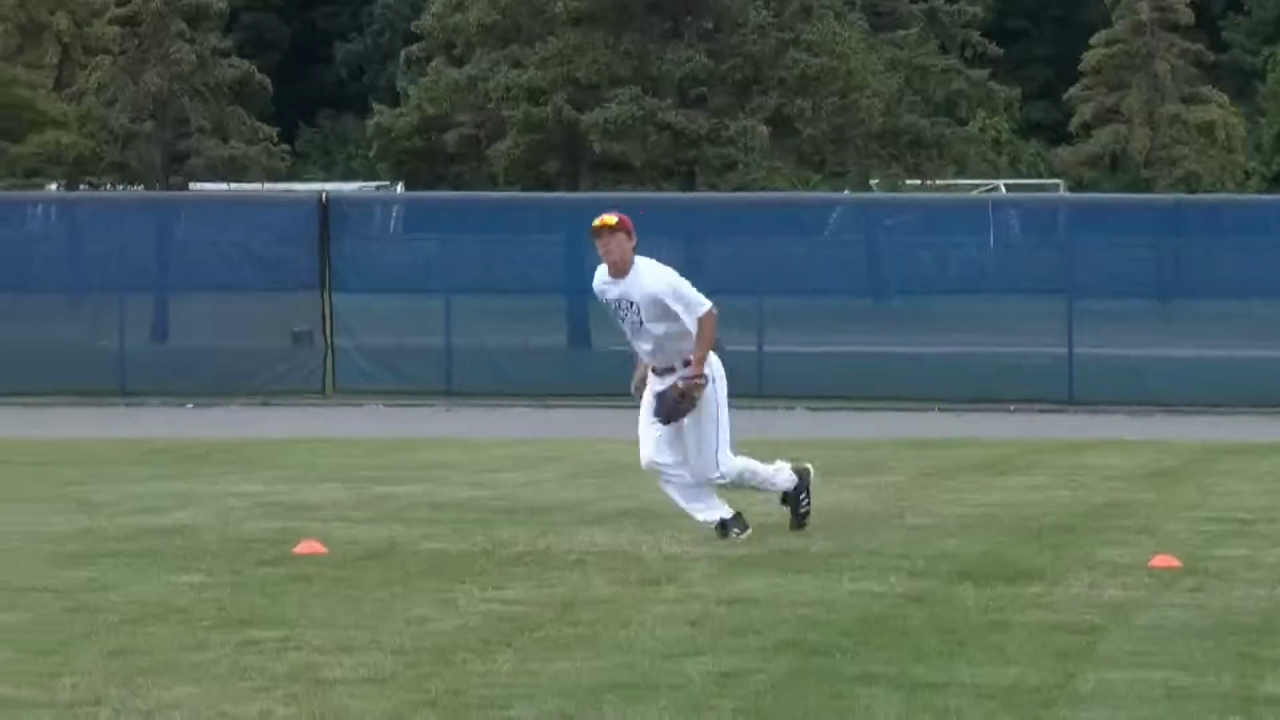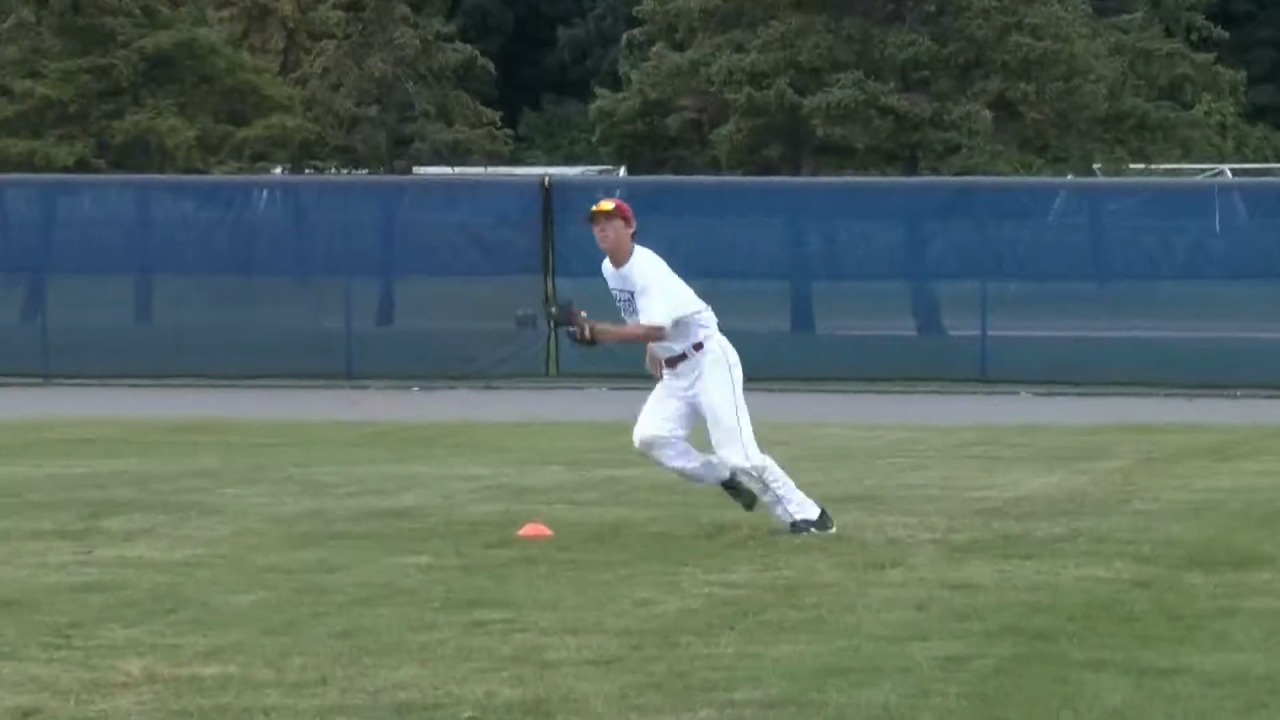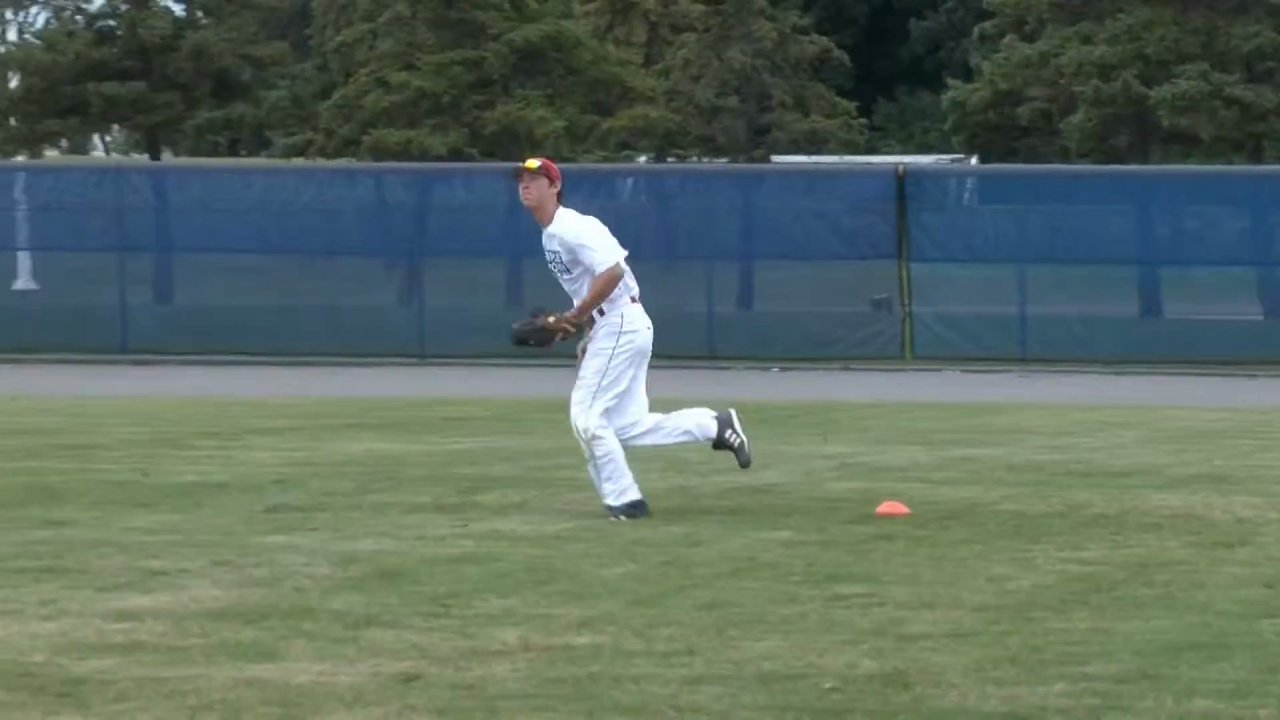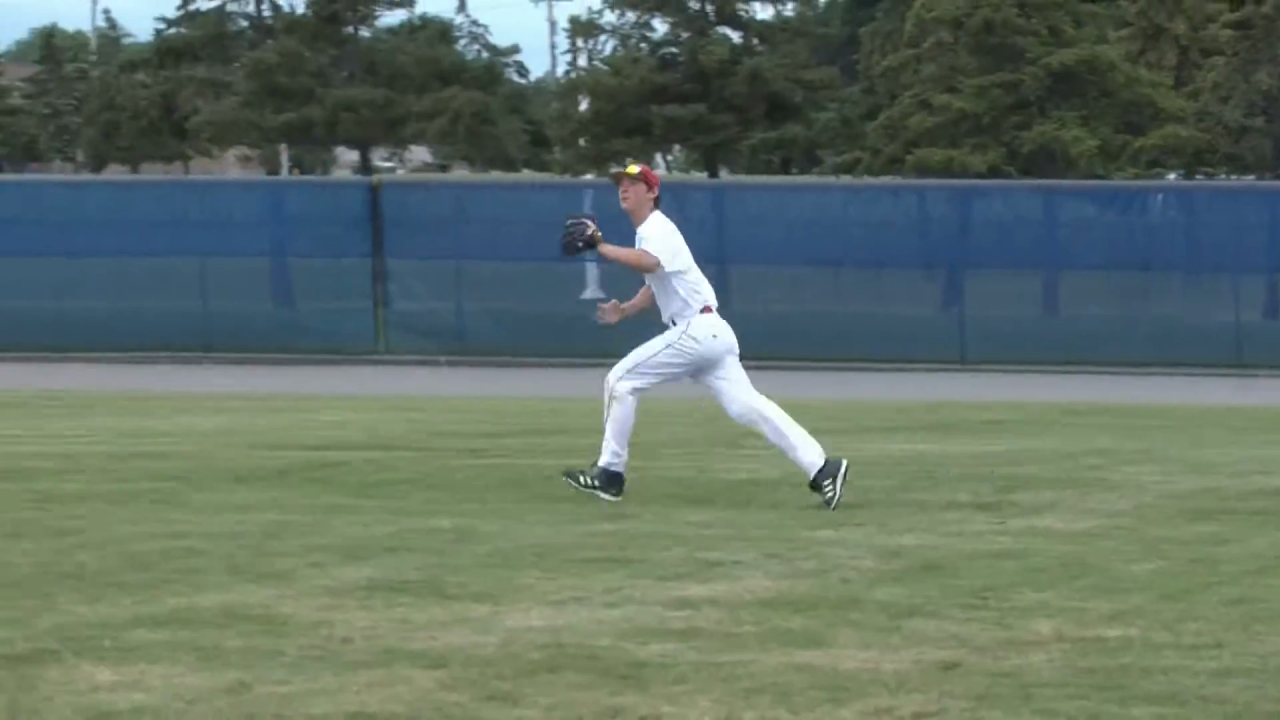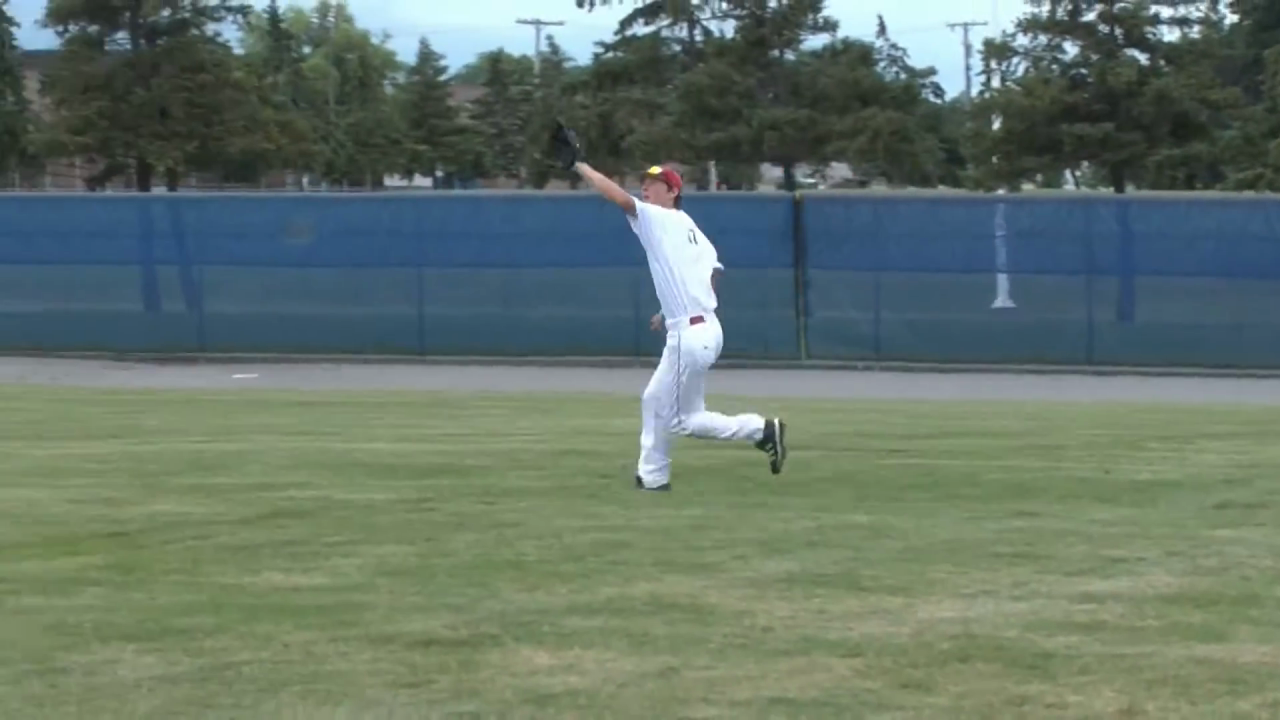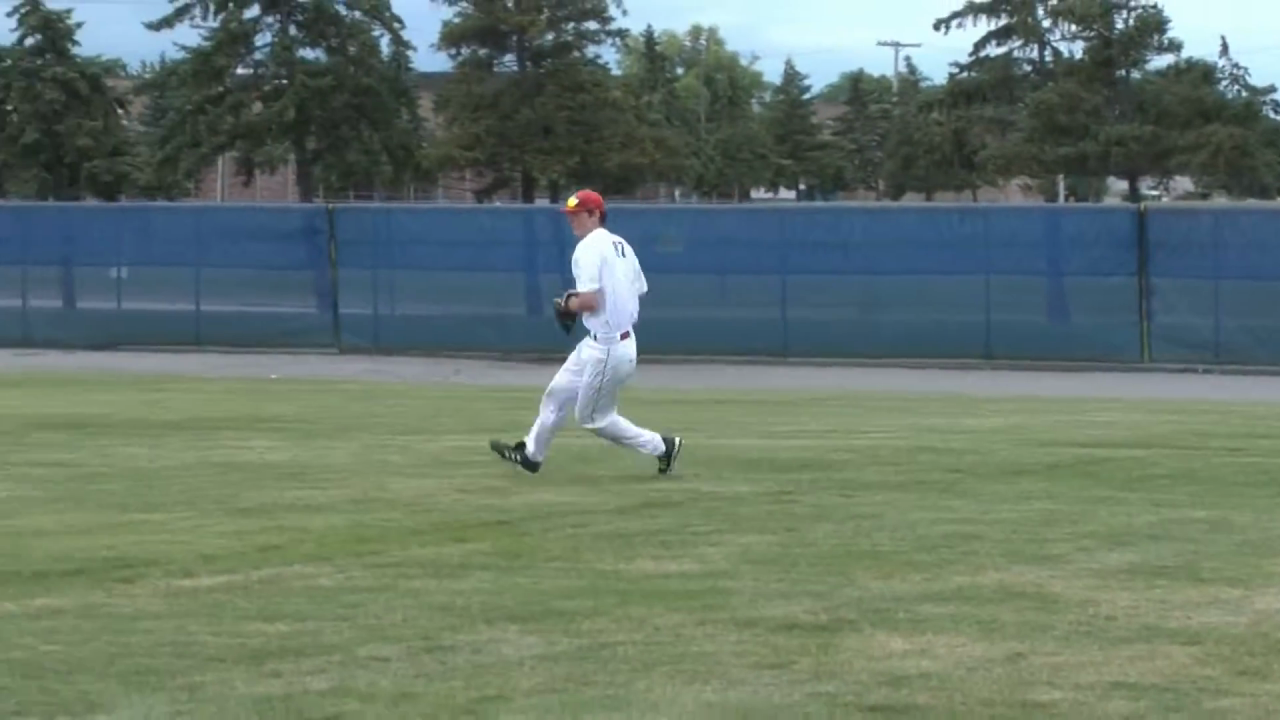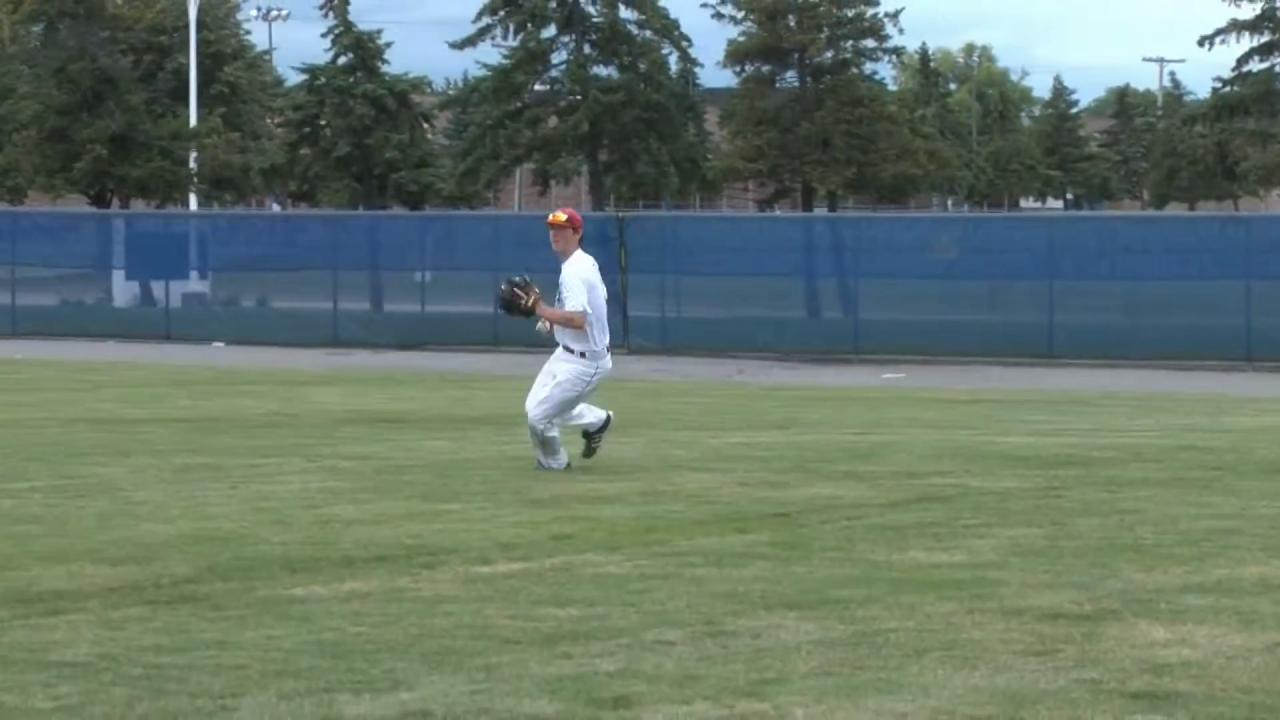
dt=0.4s
person 1, frame 1
left shoulder: (656, 280)
right shoulder: (601, 281)
left elbow: (708, 314)
left wrist: (696, 372)
left hip: (697, 375)
right hip: (660, 379)
left knee: (715, 470)
right knee: (655, 461)
left ankle: (791, 479)
right ankle: (724, 518)
person 1, frame 2
left shoulder: (646, 270)
right shoulder: (610, 268)
left elbow: (655, 330)
left wrist: (599, 332)
left hip: (710, 361)
right hip: (676, 371)
left knee: (736, 455)
right knee: (649, 438)
left ankle: (807, 516)
right ankle: (727, 479)
person 1, frame 3
left shoulder: (572, 226)
right shoulder: (549, 233)
left elbow: (612, 274)
left wrist: (572, 318)
right wrist: (590, 334)
left hip: (622, 325)
right hip: (610, 329)
left knee: (588, 419)
right knee: (624, 427)
left ankle: (625, 501)
right ankle: (715, 425)
person 1, frame 4
left shoulder: (656, 228)
right shoulder: (650, 230)
left elbow: (648, 264)
right elbow: (655, 285)
left wrist: (599, 245)
right wrist: (624, 310)
left hip: (695, 330)
right hip: (705, 331)
left knee: (620, 382)
right knee: (747, 408)
left ankle: (610, 474)
right ankle: (822, 468)
person 1, frame 5
left shoulder: (658, 219)
right shoulder: (691, 230)
left elbow: (619, 196)
right elbow: (710, 280)
left wrist: (578, 164)
left hip: (690, 338)
right hip: (701, 331)
left knee: (684, 422)
right knee: (654, 404)
left ankle: (760, 429)
right ankle: (653, 478)
person 1, frame 6
left shoulder: (588, 248)
right shoulder: (621, 245)
left elbow: (590, 301)
right elbow: (639, 291)
left wrist: (570, 304)
left hip: (607, 348)
right hip: (619, 343)
left knee: (593, 416)
right knee: (558, 393)
left ankle: (661, 446)
right ankle: (531, 453)
person 1, frame 7
left shoulder: (578, 269)
right shoulder: (580, 263)
left elbow: (577, 321)
right elbow: (590, 306)
left wrist: (539, 309)
right wrist: (553, 318)
left hip: (585, 364)
right hip: (566, 354)
left knee: (538, 416)
right knee: (535, 407)
left ankle: (554, 463)
right ankle: (597, 421)
